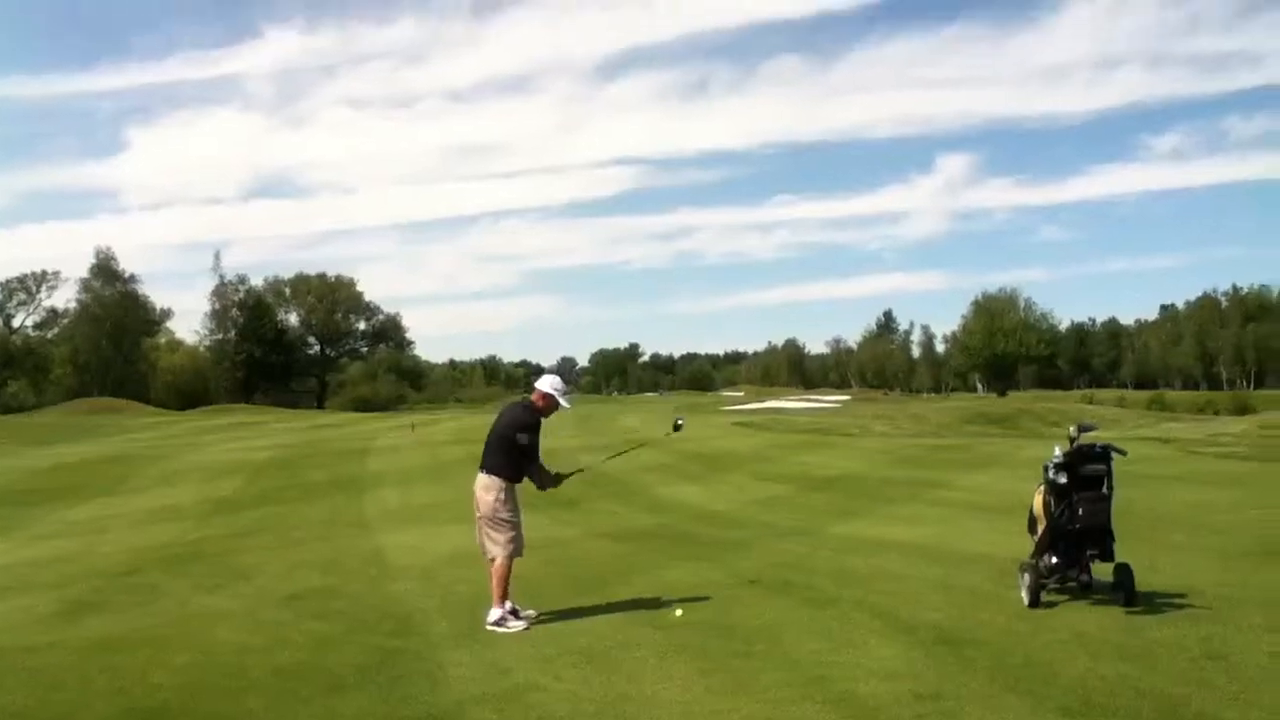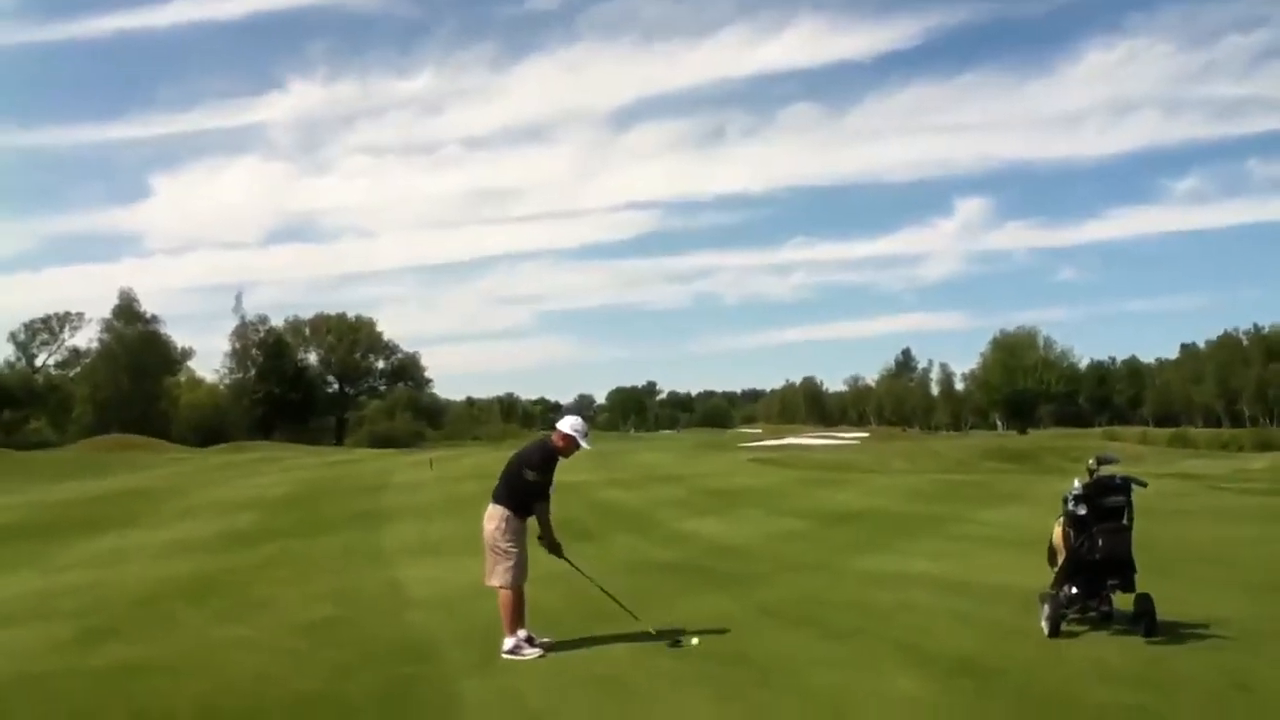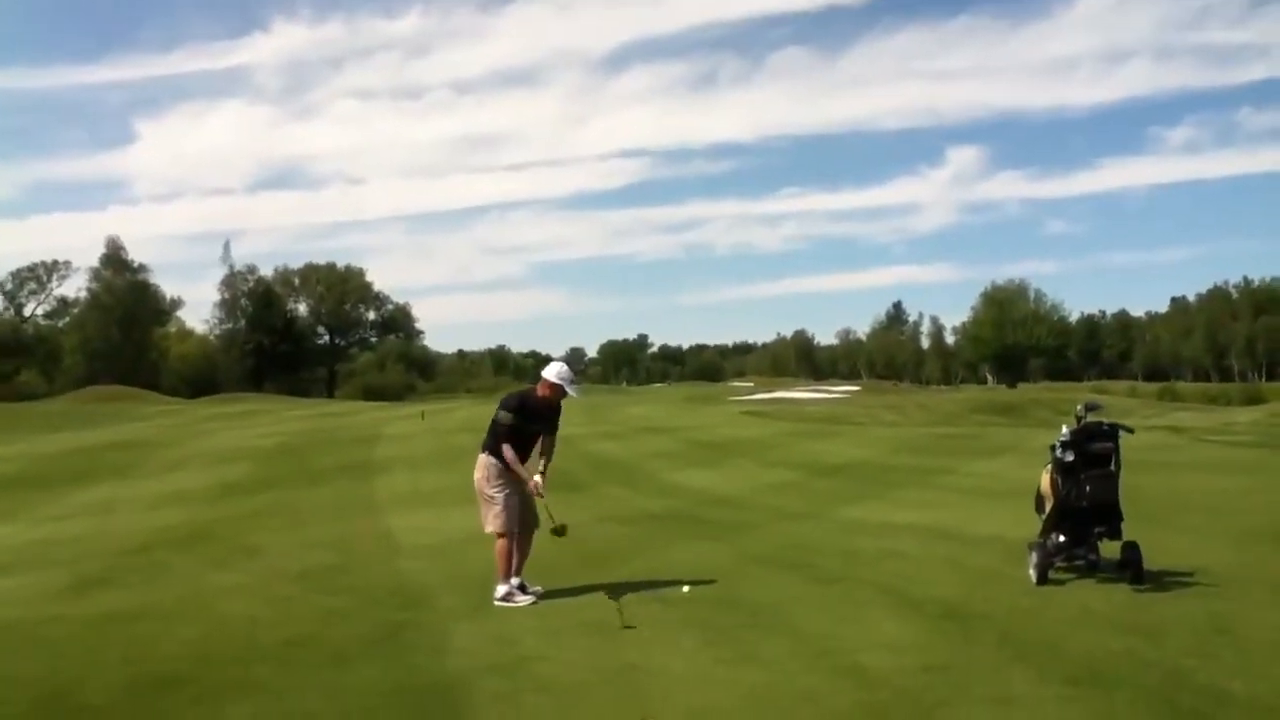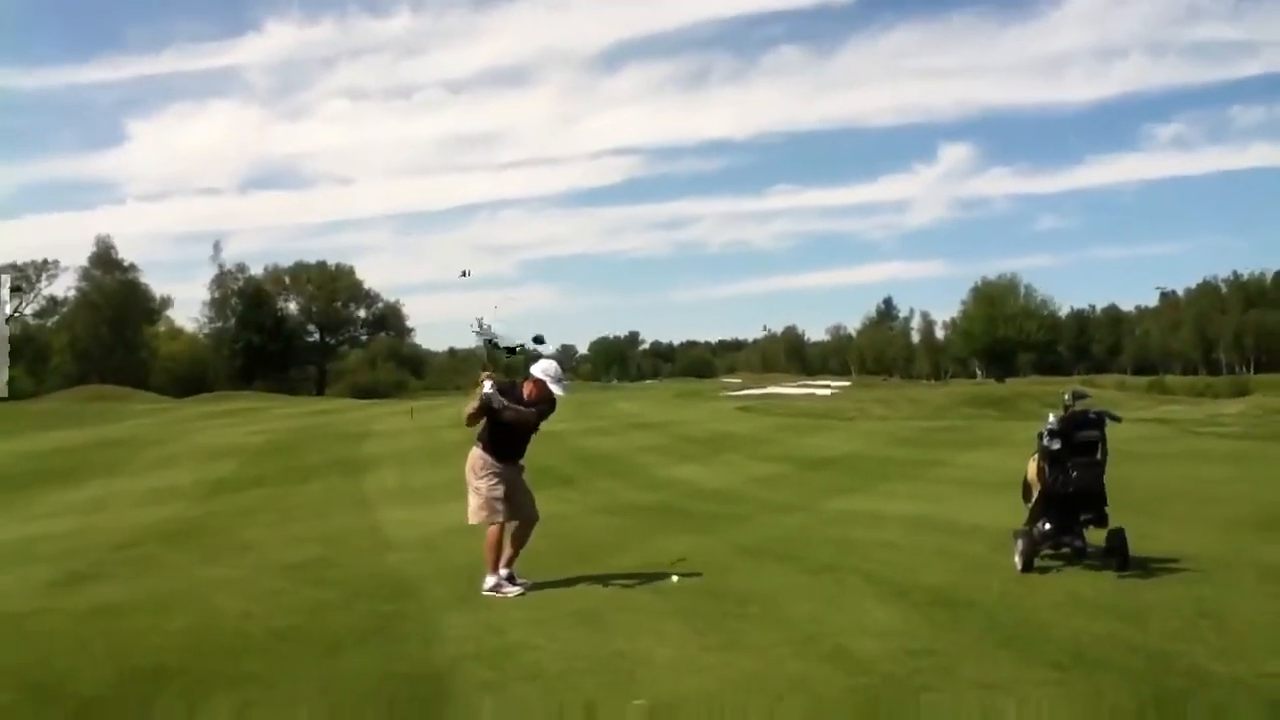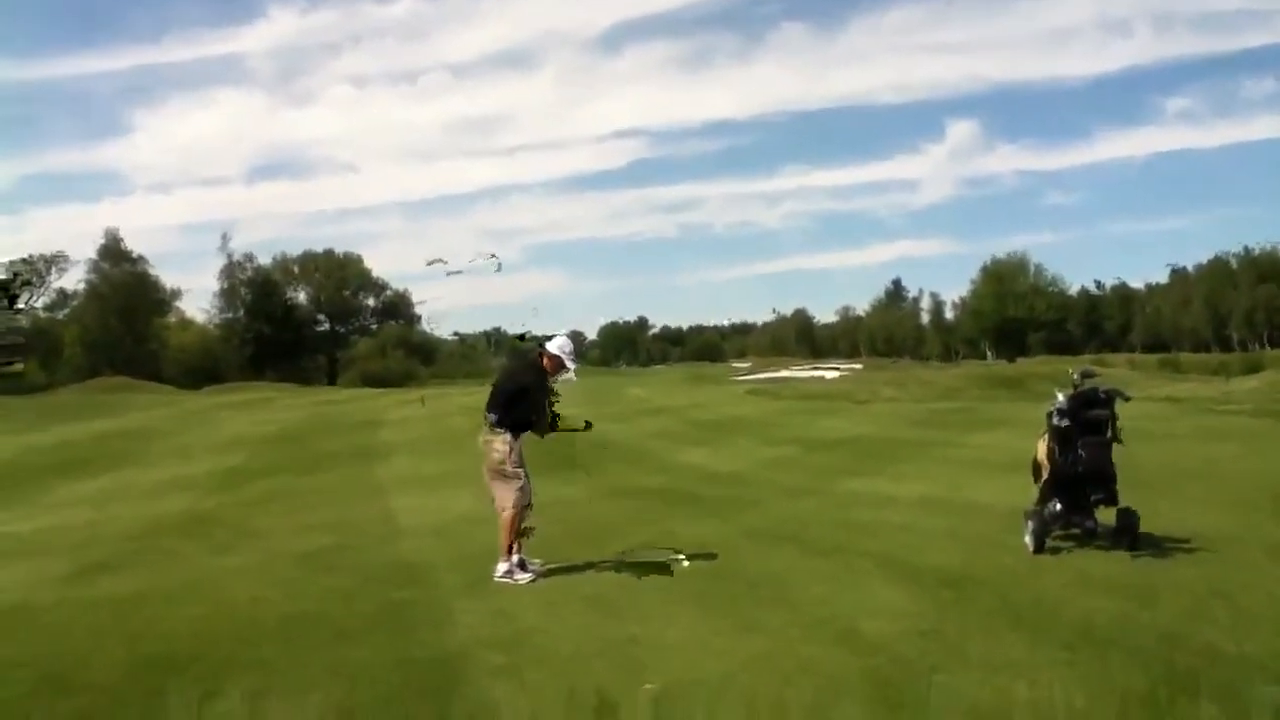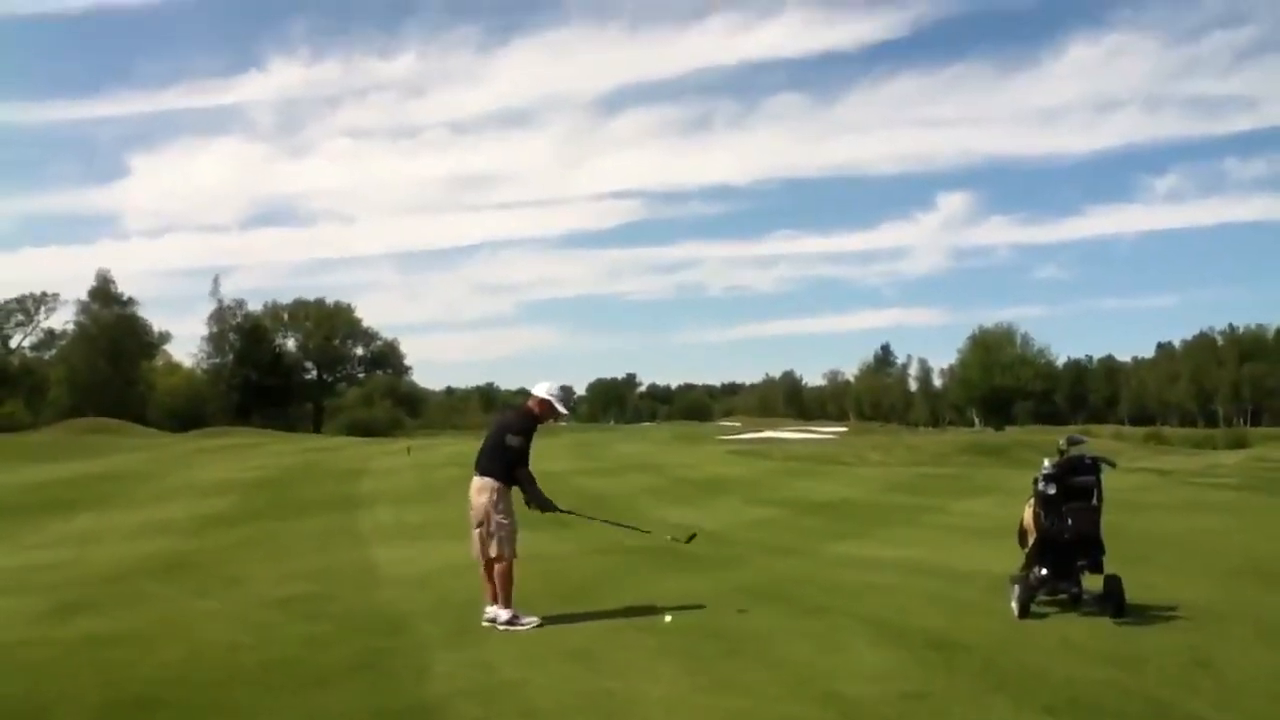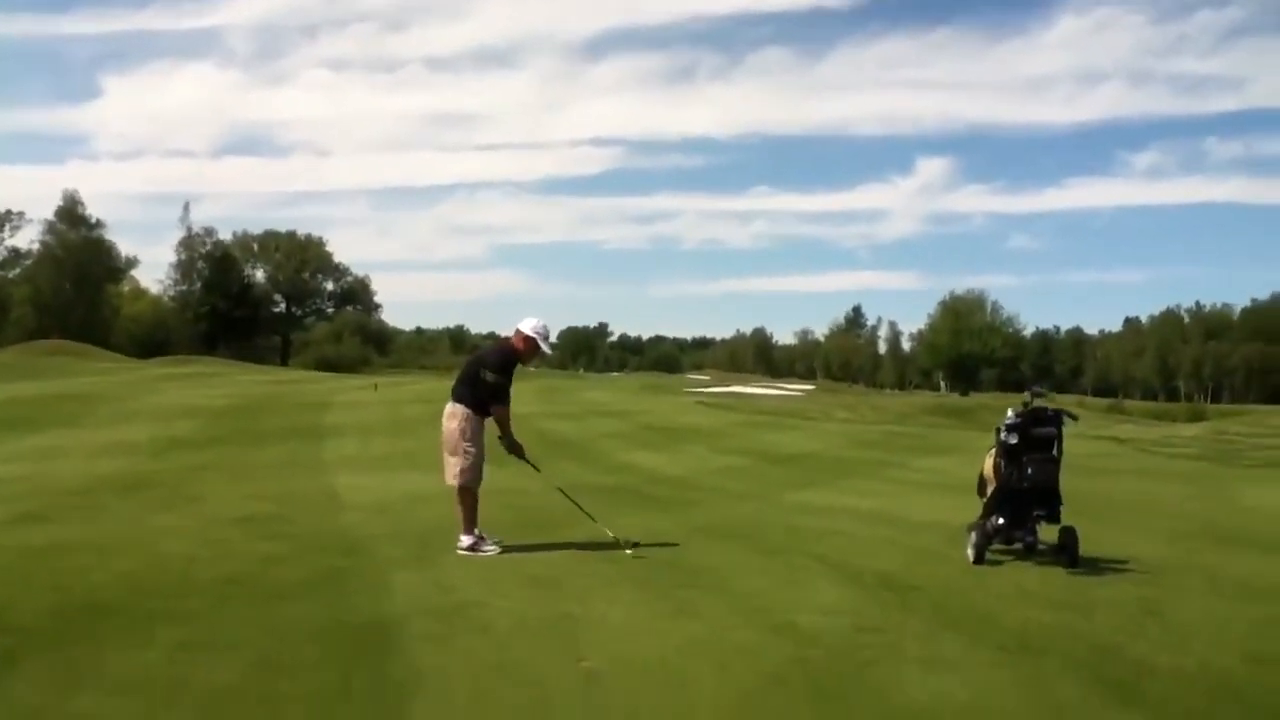
dt=0.7s
person 1, frame 1
left shoulder: (515, 410)
right shoulder: (527, 420)
right elbow: (531, 463)
left wrist: (542, 477)
right wrist: (550, 478)
left hip: (488, 482)
right hip: (498, 486)
left knee: (497, 550)
right knee: (505, 550)
left ankle: (504, 604)
right ankle: (496, 613)
person 1, frame 2
left shoulder: (547, 453)
right shoulder: (538, 456)
left elbow: (542, 498)
right elbow: (538, 502)
left wrist: (546, 534)
right wrist: (549, 537)
left hip: (512, 517)
right hip: (504, 517)
left knee: (516, 579)
right knee: (508, 580)
left ankle: (521, 633)
right ankle: (510, 642)
person 1, frame 3
left shoulder: (552, 408)
right shoulder: (514, 403)
left elbow: (548, 441)
right elbow: (506, 446)
left wrist: (541, 473)
right wrist: (526, 478)
left hip: (513, 469)
right hip: (494, 467)
left knee: (527, 526)
right knee: (505, 528)
left ankle: (515, 581)
right ankle: (503, 589)
person 1, frame 4
left shoulder: (547, 403)
right shoulder: (502, 389)
left elbow: (527, 416)
right elbow: (469, 419)
left wrist: (502, 404)
right wrist: (481, 394)
left hip: (511, 464)
right hip: (485, 460)
left knee: (528, 518)
right knee: (496, 519)
left ankle: (505, 570)
right ankle: (492, 580)
person 1, frame 5
left shoulder: (527, 366)
right shoulder: (532, 376)
right elbow: (539, 422)
right wrist: (550, 427)
left hip: (502, 436)
right hip: (502, 439)
left knee: (519, 500)
right knee: (514, 502)
left ankle: (516, 557)
right ankle: (504, 566)
person 1, frame 6
left shoulder: (516, 418)
right shoulder: (521, 422)
right elbow: (519, 467)
left wrist: (530, 495)
right wrist: (538, 496)
left hip: (487, 485)
right hip: (492, 488)
left knee: (491, 553)
right knee: (502, 553)
left ankle: (492, 609)
right ankle: (506, 613)
person 1, frame 7
left shoulder: (506, 356)
right shoulder: (497, 357)
left elbow: (501, 401)
right elbow: (495, 403)
left wrist: (507, 436)
right wrist: (509, 438)
left hip: (471, 415)
right hip: (463, 415)
left knee: (472, 478)
right knee: (467, 479)
left ankle: (472, 532)
right ankle: (467, 539)
